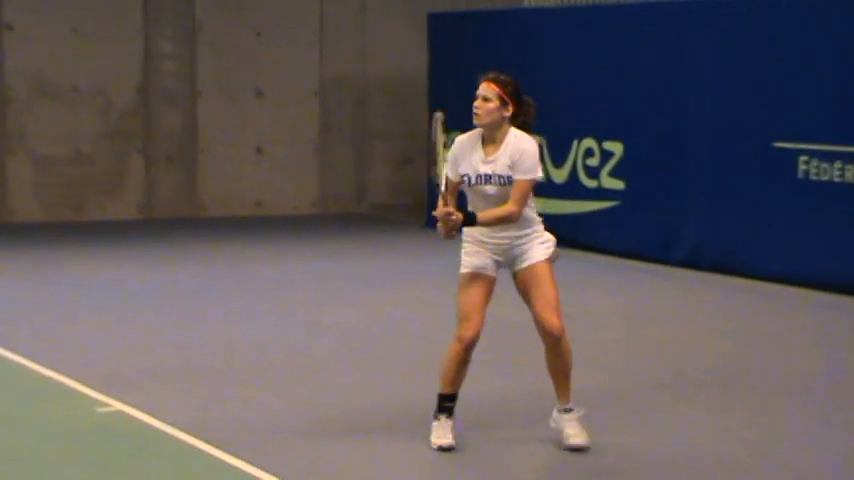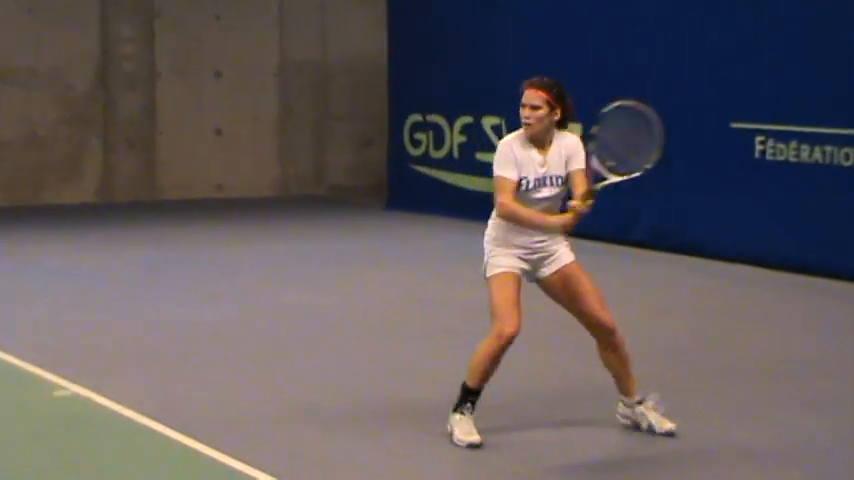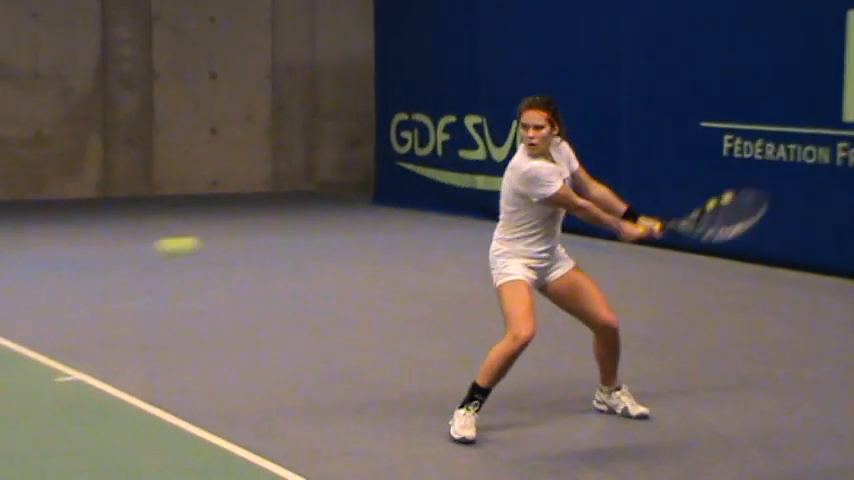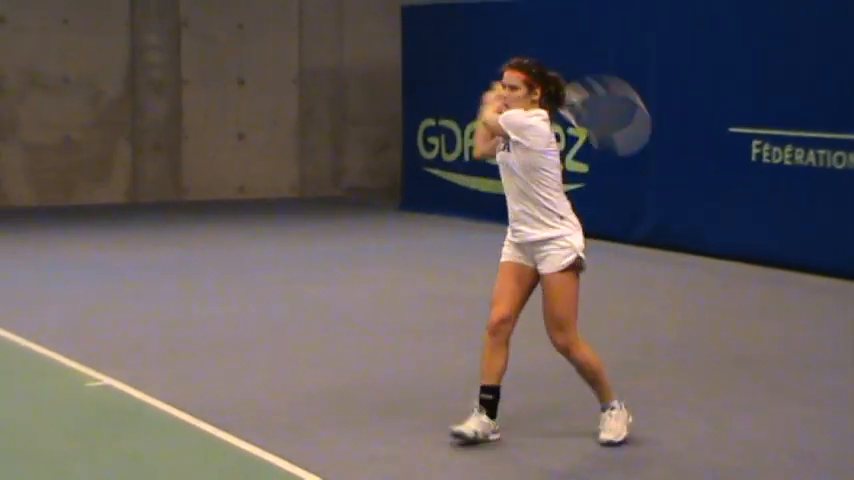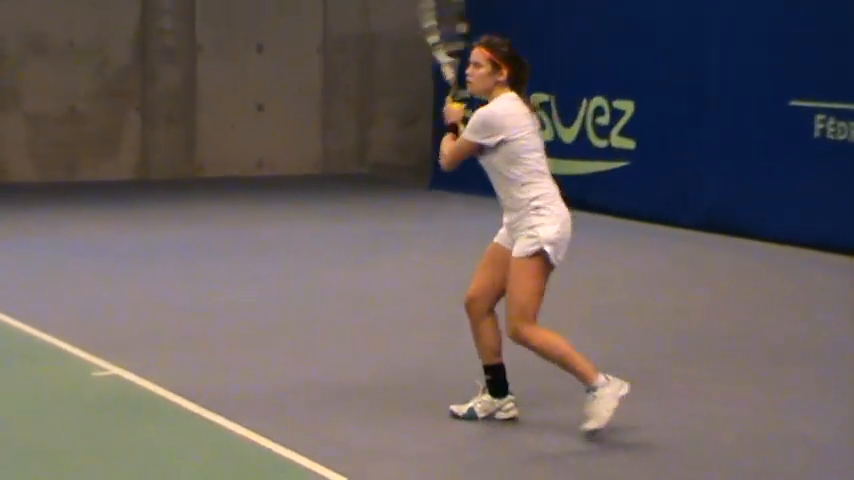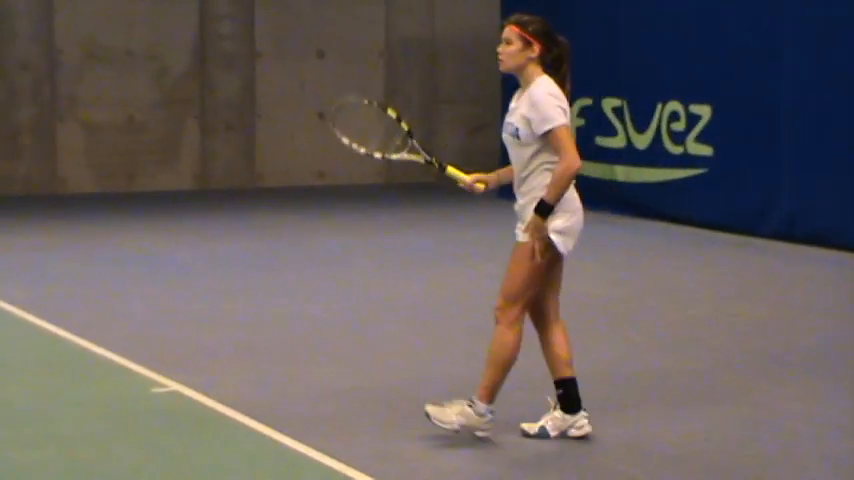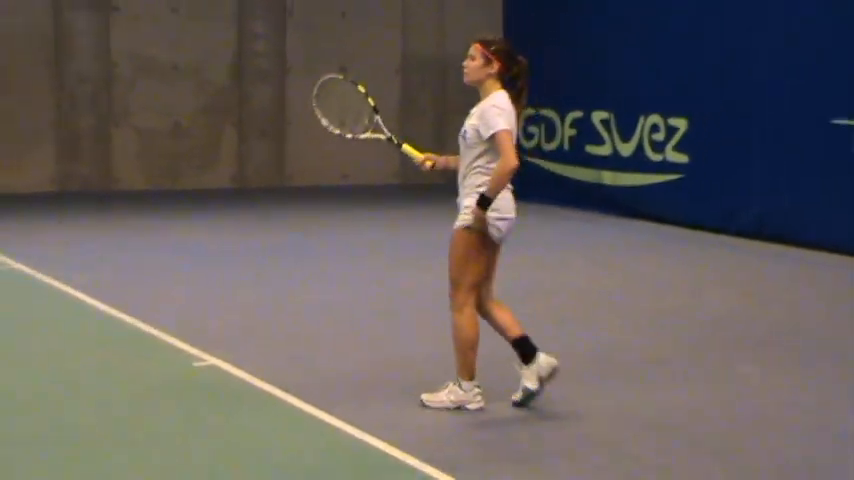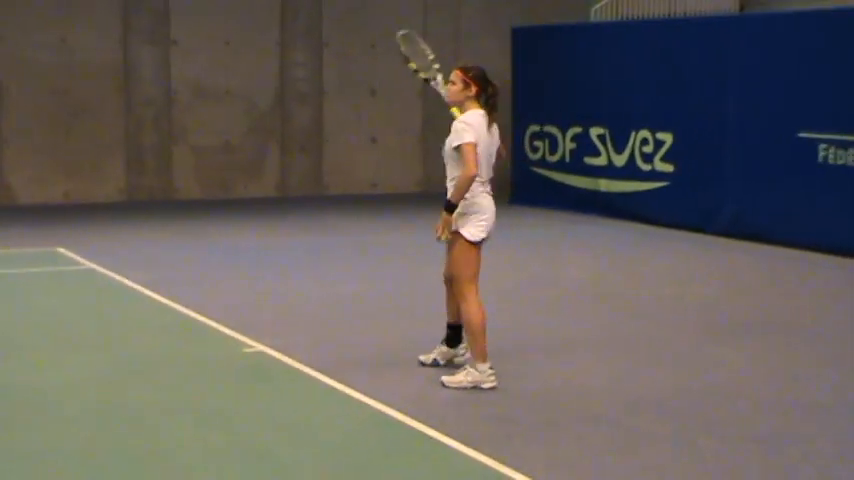
dt=0.4s
person 1, frame 1
left shoulder: (525, 146)
right shoulder: (462, 145)
left elbow: (514, 209)
right elbow: (448, 197)
left wrist: (465, 219)
right wrist: (448, 219)
left hip: (527, 243)
right hip: (480, 247)
left knee: (552, 328)
right knee: (467, 335)
left ankle: (565, 413)
right ankle: (443, 414)
person 1, frame 2
left shoulder: (570, 144)
right shoulder: (510, 146)
left elbow: (580, 191)
right elbow: (503, 207)
left wrist: (578, 206)
right wrist: (549, 221)
left hip: (551, 249)
right hip: (506, 248)
left knee: (604, 325)
right knee: (506, 331)
left ankle: (633, 405)
right ankle: (463, 410)
person 1, frame 3
left shoulder: (560, 149)
right shoulder: (528, 168)
left elbow: (590, 187)
right elbow: (577, 205)
left wrist: (634, 215)
right wrist: (623, 229)
left hip: (551, 257)
right hip: (514, 258)
left knee: (607, 323)
right knee: (521, 334)
left ankle: (609, 393)
right ankle: (468, 408)
person 1, frame 4
left shoulder: (526, 122)
right shoulder: (512, 130)
left elbow: (491, 121)
right elbow: (483, 150)
left wrist: (491, 109)
right wrist: (493, 109)
left hip: (556, 240)
right hip: (520, 240)
left knee: (564, 339)
right knee: (497, 322)
left ankle: (613, 408)
right ankle: (485, 416)
person 1, frame 5
left shoulder: (493, 114)
right shoulder: (511, 108)
left elbow: (448, 161)
left wrist: (451, 126)
right wrist: (464, 124)
left hip: (540, 224)
right hip: (519, 223)
left knee: (521, 327)
right knee: (476, 302)
left ankle: (600, 385)
right ankle: (497, 395)
person 1, frame 6
left shoulder: (543, 95)
right shoulder: (525, 95)
left elbow: (570, 163)
left wrist: (541, 213)
right wrist: (490, 178)
left hip: (549, 216)
right hip: (539, 214)
left knee: (508, 313)
right knee: (545, 315)
person 1, frame 7
left shoulder: (493, 106)
right shoulder: (493, 104)
left elbow: (508, 163)
left wrist: (481, 203)
right wrist: (444, 161)
left hip: (481, 211)
right hip: (488, 209)
left knee: (462, 298)
right knee: (482, 298)
left ankle: (466, 388)
right ankle: (535, 361)
person 1, frame 8
left shoulder: (465, 123)
right shoulder: (487, 121)
left elbow: (469, 172)
right elbow: (499, 153)
left wrist: (448, 210)
left hip: (469, 210)
right hip: (479, 207)
left knee: (466, 290)
right knee: (452, 280)
left ankle: (480, 369)
right ankle: (453, 346)
